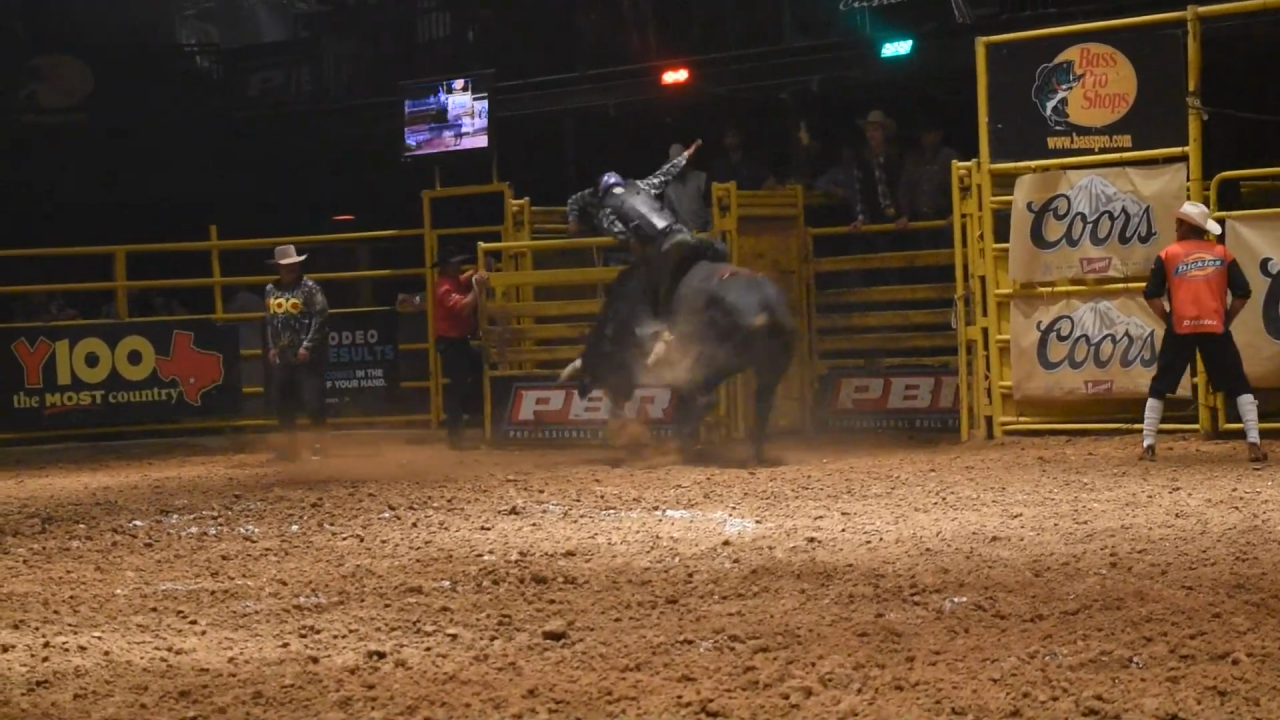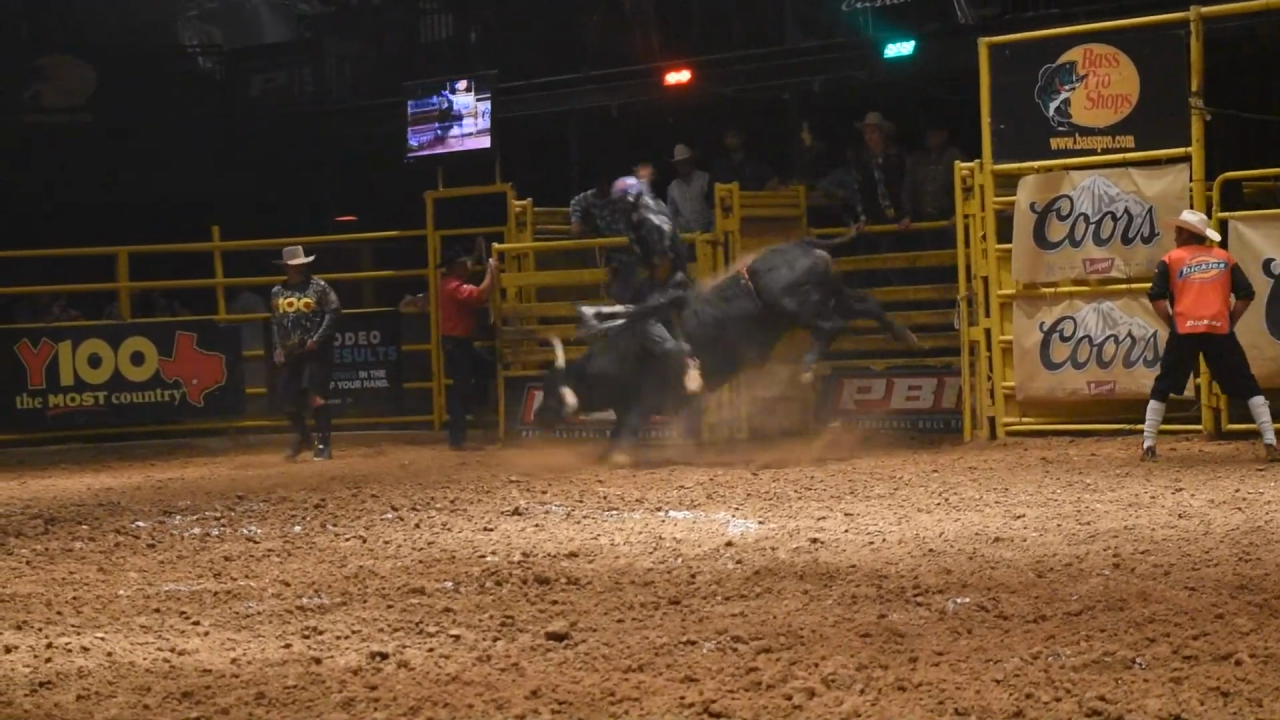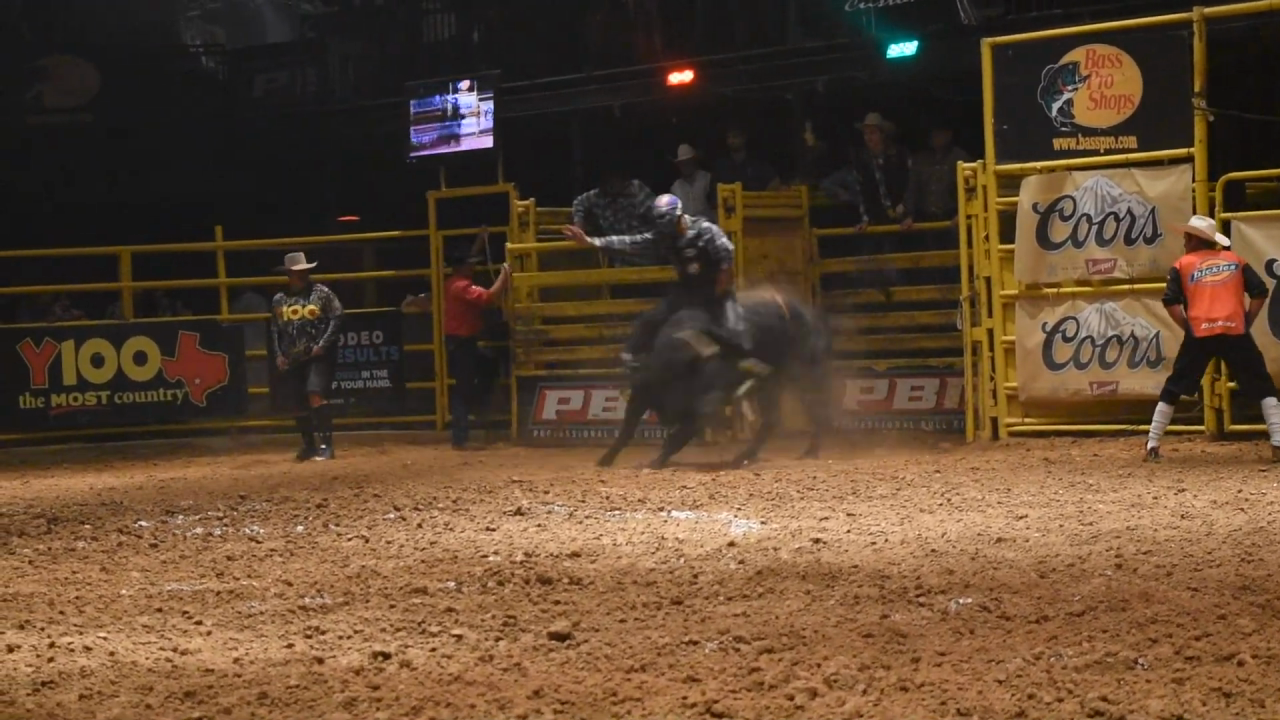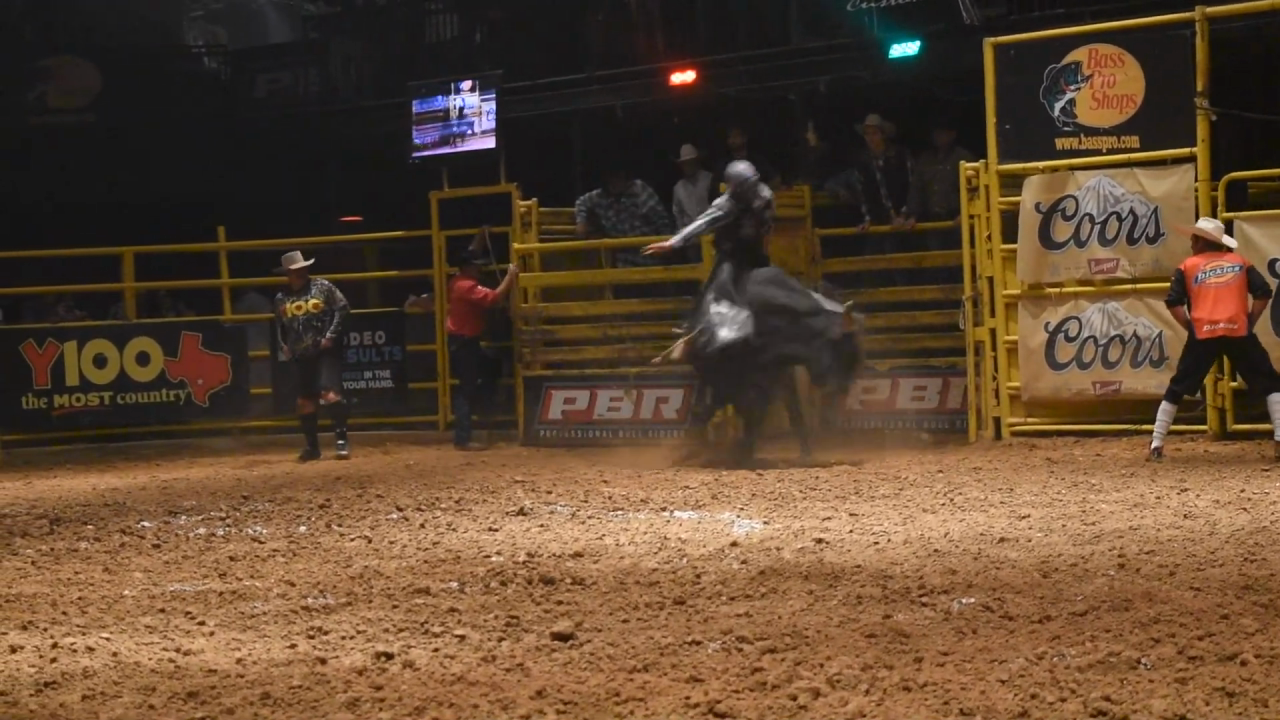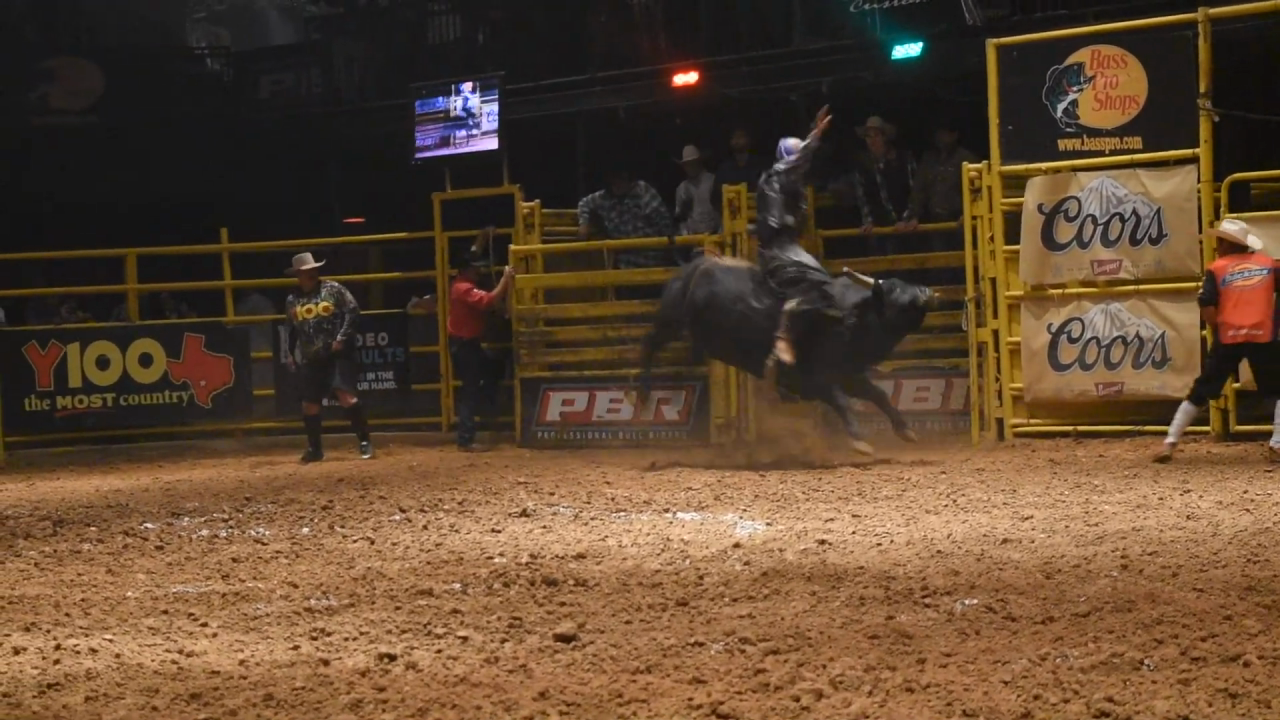
dt=0.2s
person 1, frame 1
left shoulder: (1168, 254)
right shoulder: (1222, 252)
left elbow: (1152, 295)
right elbow: (1242, 292)
left wrist: (1168, 320)
right wrist: (1226, 320)
left hip: (1180, 329)
right hip: (1215, 328)
left knee: (1159, 386)
right knee: (1239, 385)
left ankle: (1148, 446)
right ankle: (1254, 443)
person 1, frame 2
left shoulder: (1170, 259)
right shoulder: (1224, 257)
left elbow: (1156, 296)
right elbow: (1246, 294)
left wrist: (1172, 323)
right wrist: (1230, 322)
left hip: (1184, 331)
right hip: (1220, 330)
left knee: (1162, 388)
right knee: (1247, 386)
left ankle: (1148, 446)
person 1, frame 3
left shoulder: (1182, 264)
right shoulder: (1234, 259)
left elbow: (1170, 302)
right elbow: (1260, 292)
left wrist: (1187, 327)
right wrist: (1246, 322)
left hip: (1199, 333)
right hip: (1235, 331)
left knee: (1173, 389)
left ankle: (1152, 446)
person 1, frame 4
left shoulder: (1187, 266)
right shoulder: (1239, 261)
left elbow: (1174, 303)
left wrist: (1191, 328)
right wrist: (1250, 322)
left hip: (1203, 334)
right hip: (1238, 332)
left knee: (1177, 389)
left ankle: (1156, 446)
person 1, frame 5
left shoulder: (1218, 267)
left elbow: (1206, 304)
left wrist: (1219, 329)
left hip: (1228, 336)
left knee: (1200, 392)
left ankle: (1169, 443)
person 2, frame 1
left shoulder: (607, 208)
right shoulder: (639, 187)
left elbow: (624, 234)
right elbow: (663, 176)
left wrist: (648, 252)
right wrist: (685, 156)
left hip: (661, 246)
right hip: (680, 235)
left knee: (657, 297)
person 2, frame 2
left shoulder: (652, 220)
right shoulder: (645, 206)
left elbow: (664, 255)
left wrist: (659, 279)
right wrist: (641, 181)
left hip: (671, 280)
right hip: (661, 277)
left knee: (646, 322)
left ankle: (688, 362)
person 2, frame 3
left shoulder: (707, 230)
right shoulder: (662, 238)
left elbow: (727, 257)
right elbow: (628, 244)
left wrist: (722, 288)
right wrist: (591, 242)
left hip: (717, 291)
right hip: (687, 289)
left knee: (734, 335)
right knee: (647, 324)
right ankle: (633, 361)
person 2, frame 4
left shoulder: (763, 195)
right shoulder: (725, 206)
right elbow: (701, 224)
left wrist: (762, 250)
right wrist: (672, 244)
left hip: (755, 257)
right hip: (731, 258)
person 2, frame 5
left shoulder: (789, 177)
right shoulder: (780, 174)
right elbow: (800, 159)
right wrist: (814, 137)
left hip: (784, 243)
right hip: (780, 246)
right knee: (818, 282)
right ankle: (785, 336)
person 3, frame 1
left shoulder: (455, 281)
right shoulder: (445, 288)
left elbow: (468, 278)
right elbow: (465, 308)
left wrist: (479, 274)
right wrist: (477, 288)
left hip: (460, 342)
right hip: (452, 344)
left knee: (479, 370)
right knee: (457, 388)
right ankle: (455, 437)
person 3, frame 2
left shoulder: (453, 280)
right shoulder: (455, 286)
left elbow: (471, 265)
right elbow: (481, 295)
left wrist: (478, 252)
right wrist: (491, 271)
left hip: (461, 341)
right hip: (456, 343)
left knee: (485, 368)
right knee: (461, 386)
right ankle: (457, 439)
person 3, frame 3
left shoulder: (454, 282)
right shoulder: (462, 286)
left elbow: (468, 259)
right elbow: (490, 297)
left wrist: (481, 242)
right wrist: (504, 275)
left hip: (463, 341)
right hip: (460, 343)
left knee: (489, 368)
right knee: (464, 387)
left ankle: (468, 407)
right ankle: (460, 439)
person 3, frame 4
left shoulder: (458, 281)
right shoulder: (467, 286)
left elbow: (471, 254)
right elbow: (494, 298)
left wrist: (481, 237)
right wrist: (510, 276)
left hip: (464, 341)
right hip: (463, 343)
left knee: (493, 368)
right knee: (467, 387)
left ankle: (471, 407)
right ankle: (462, 439)
person 3, frame 5
left shoulder: (461, 282)
right shoulder: (464, 289)
left elbow: (474, 255)
right elbow: (489, 301)
left wrist: (484, 237)
right wrist: (505, 280)
left hip: (467, 343)
right hip: (463, 345)
left knee: (493, 369)
right knee: (470, 389)
left ankle: (483, 407)
right ankle: (466, 440)
person 4, frame 1
left shoulder: (309, 288)
right shoulder: (271, 290)
left elbow: (320, 317)
left wrist: (308, 346)
right wrist: (271, 347)
left hip: (307, 355)
right hip: (283, 356)
left knee: (312, 400)
right knee: (282, 403)
left ankle: (319, 444)
right ankle: (290, 445)
person 4, frame 2
left shoulder: (319, 287)
right shoulder: (277, 292)
left elbow: (334, 312)
right elbow: (275, 322)
left wrist: (317, 339)
right wrist: (277, 346)
left hip: (315, 351)
right hip: (289, 354)
left knee: (315, 395)
right knee: (289, 399)
left ankle: (323, 444)
right ankle: (303, 437)
person 4, frame 3
left shoulder: (321, 293)
right shoulder: (279, 299)
left elbow: (337, 318)
right elbow: (275, 329)
left wrist: (323, 344)
right wrist: (278, 354)
left hip: (318, 356)
right hip: (293, 361)
left knee: (316, 396)
right knee: (299, 405)
left ankle: (325, 445)
right ankle: (309, 446)
person 4, frame 4
left shoulder: (323, 287)
right shoulder: (281, 298)
left elbow: (342, 309)
right elbow: (280, 325)
left wrist: (331, 335)
right wrist: (283, 345)
left hip: (326, 351)
right hip: (300, 356)
left knee: (329, 392)
right knee: (304, 401)
left ankle: (341, 440)
right ankle: (312, 447)
person 4, frame 5
left shoulder: (334, 289)
right shoulder: (292, 300)
left elbow: (353, 311)
right elbow: (292, 329)
left wrist: (342, 338)
right wrist: (290, 354)
left hip: (339, 354)
right hip: (311, 359)
left knee: (346, 395)
right knee: (309, 403)
left ankle: (365, 442)
right ankle: (314, 448)
